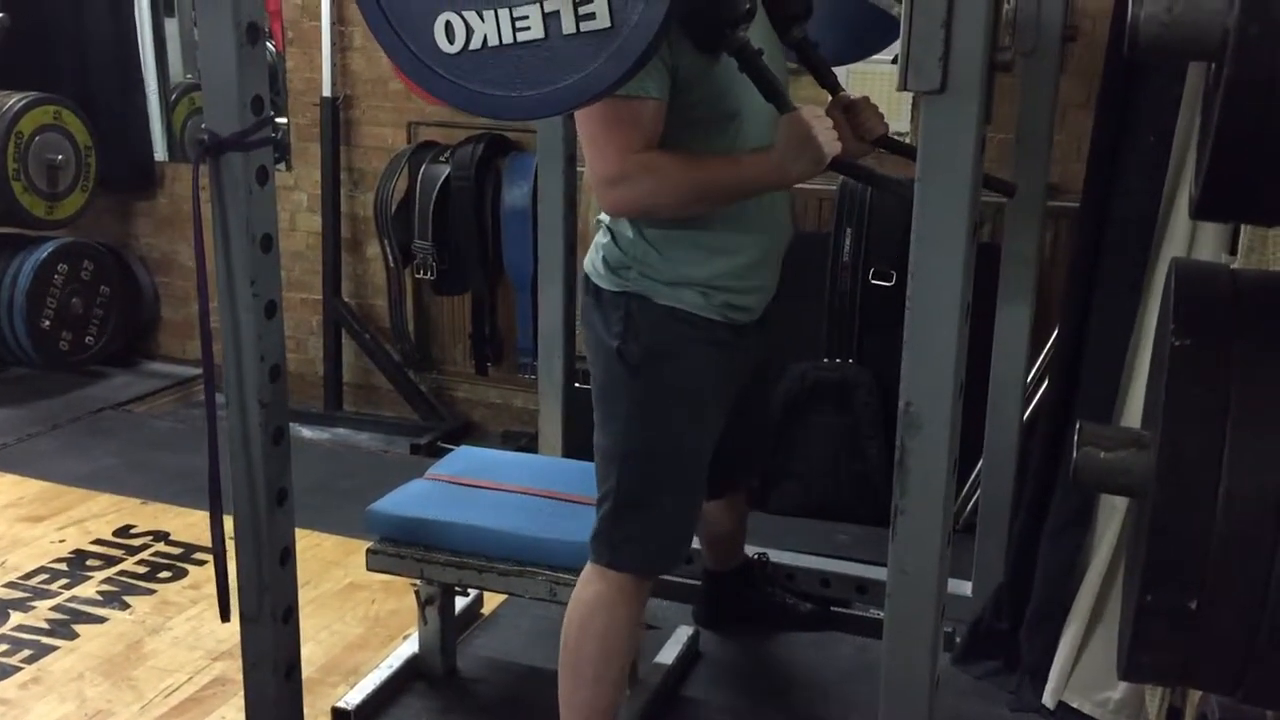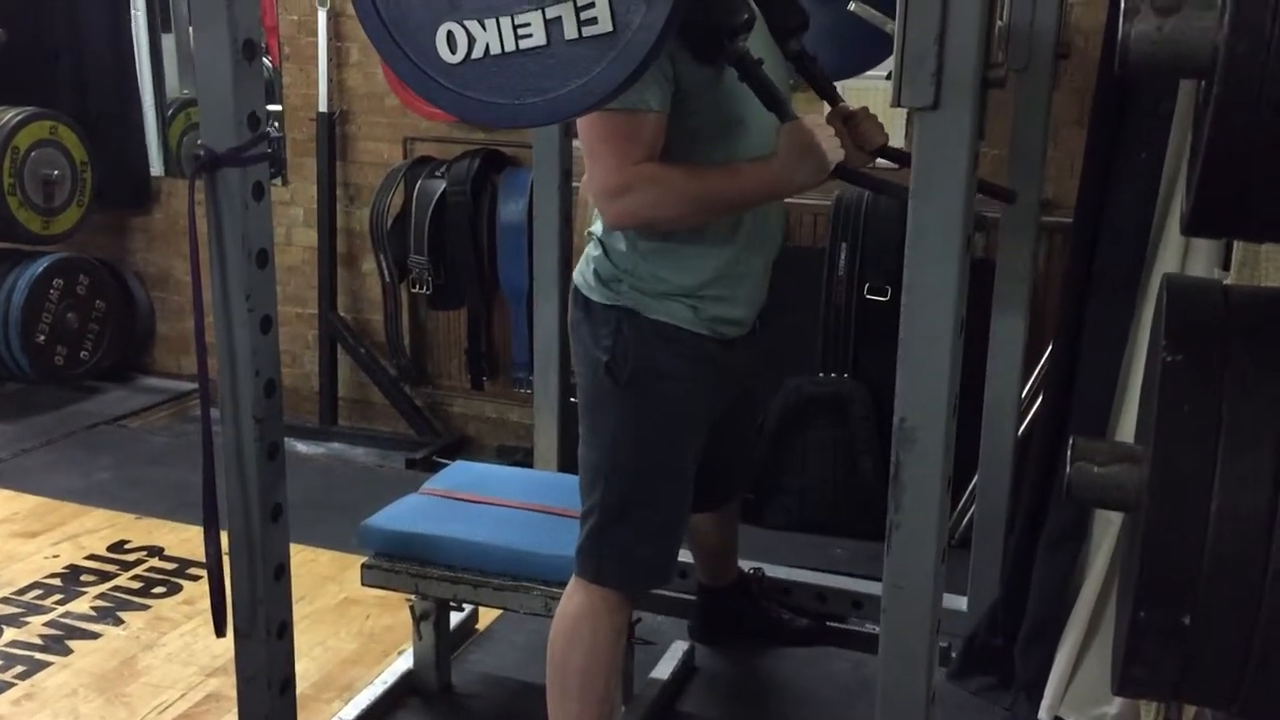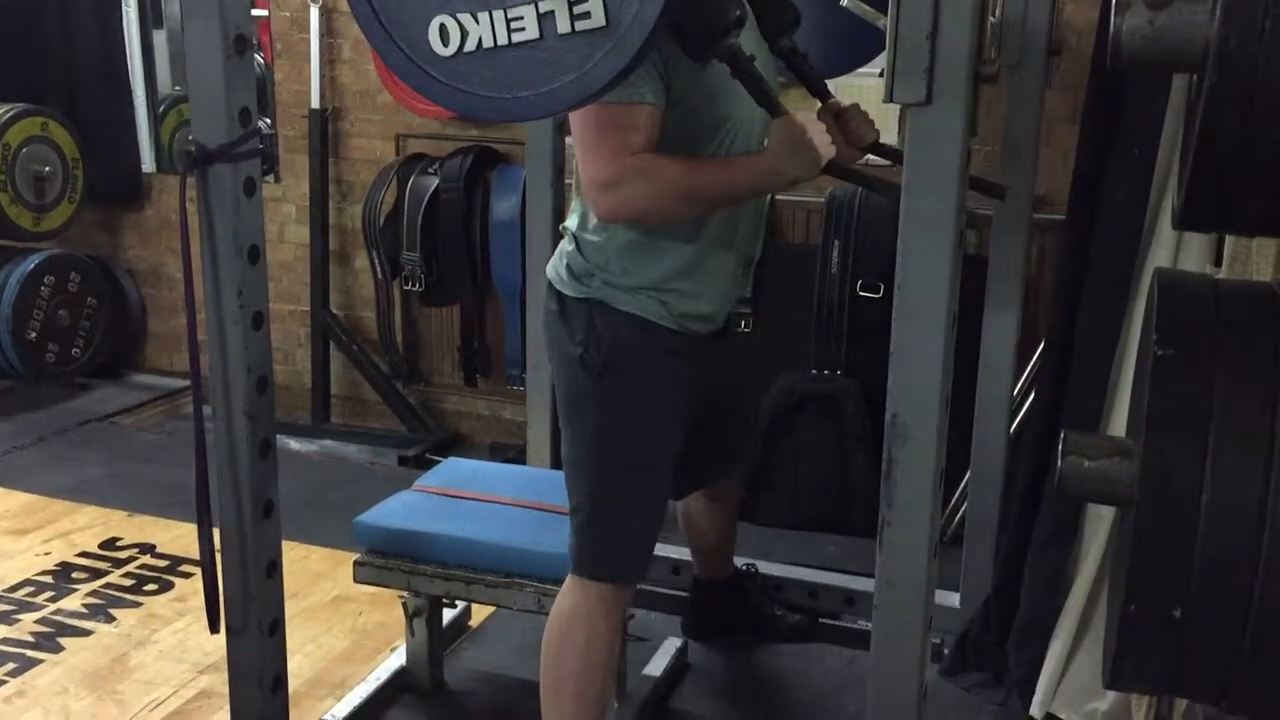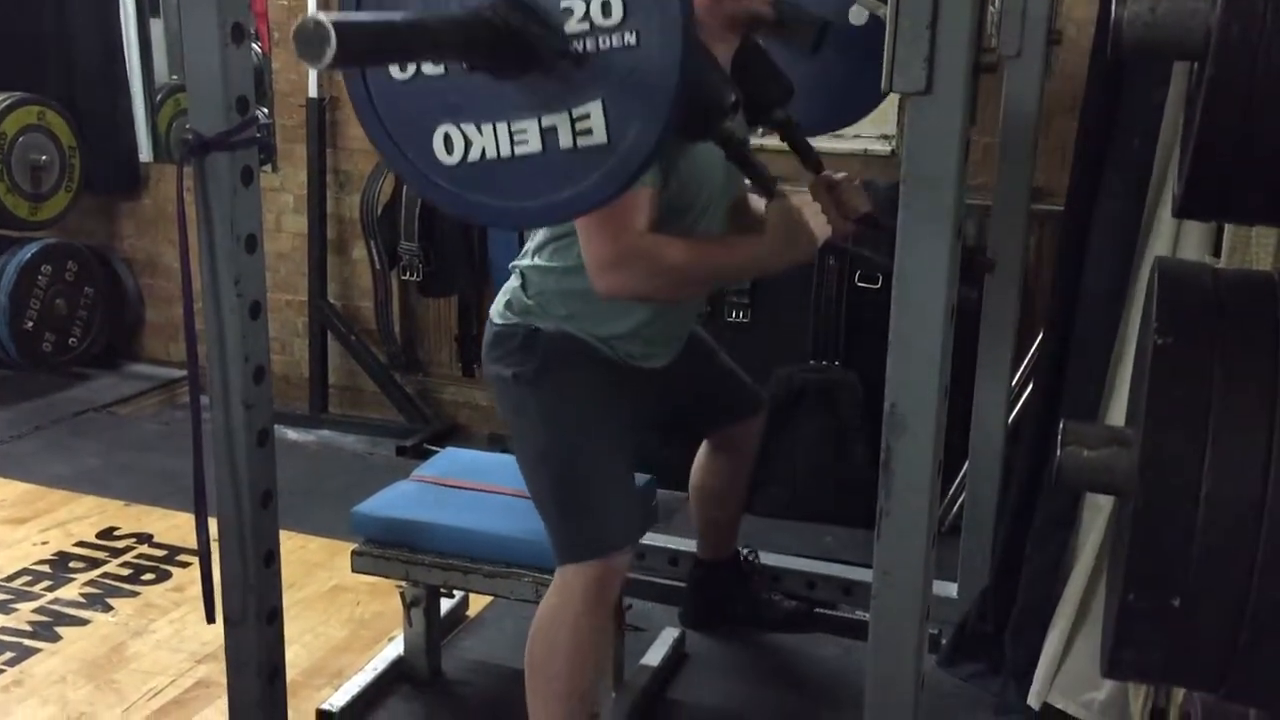
dt=0.4s
person 1, frame 1
left shoulder: (753, 14)
right elbow: (619, 180)
left wrist: (829, 133)
right wrist: (782, 164)
left hip: (731, 300)
right hip: (658, 309)
left knee: (730, 468)
right knee: (630, 551)
left ankle: (730, 586)
person 1, frame 2
left shoulder: (753, 22)
right elbow: (622, 192)
left wrist: (829, 144)
right wrist: (784, 173)
left hip: (719, 314)
right hip: (644, 324)
left knee: (721, 477)
right knee: (614, 568)
left ankle: (725, 601)
person 1, frame 3
left shoulder: (742, 21)
right elbow: (616, 187)
left wrist: (818, 141)
right wrist: (777, 167)
left hip: (693, 310)
right hip: (617, 318)
left knee: (719, 461)
right knee: (609, 568)
left ankle: (717, 596)
person 1, frame 4
left shoulder: (723, 76)
left elbow: (715, 217)
right elbow: (620, 267)
left wrist: (803, 219)
right wrist: (773, 249)
left hip: (648, 337)
right hip: (554, 344)
left knee: (739, 420)
right knee: (598, 564)
left ankle: (716, 583)
